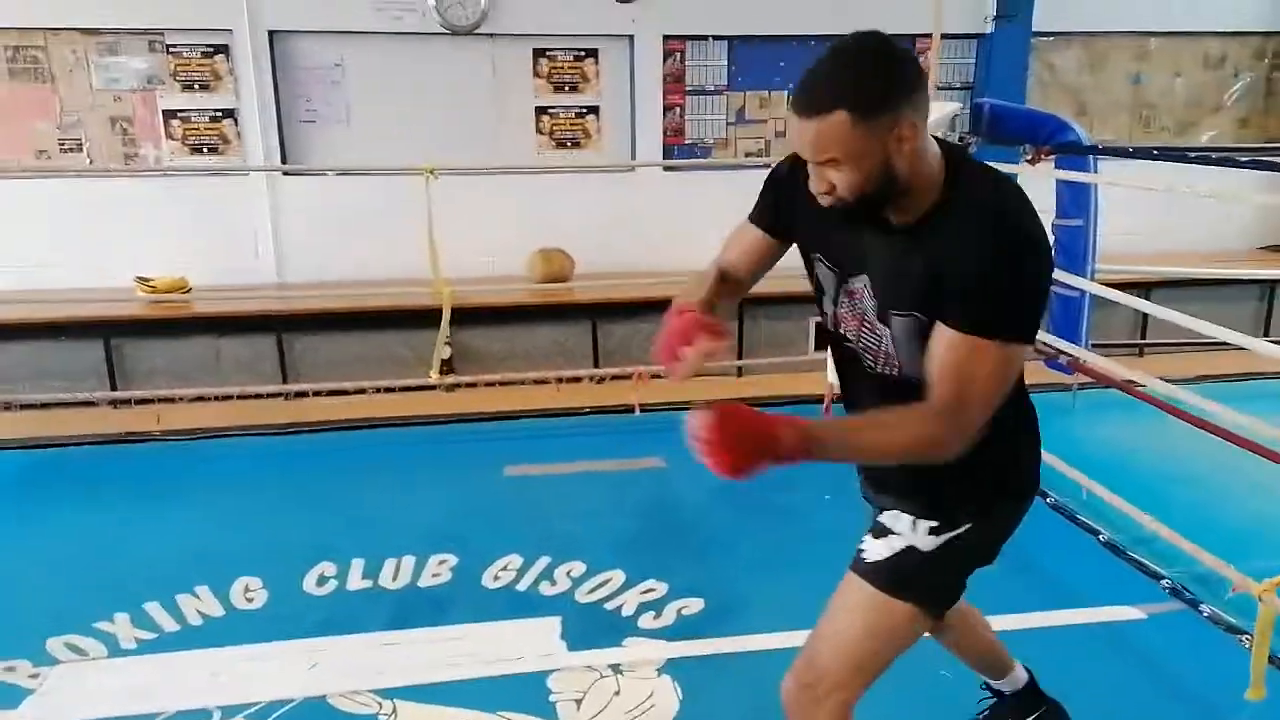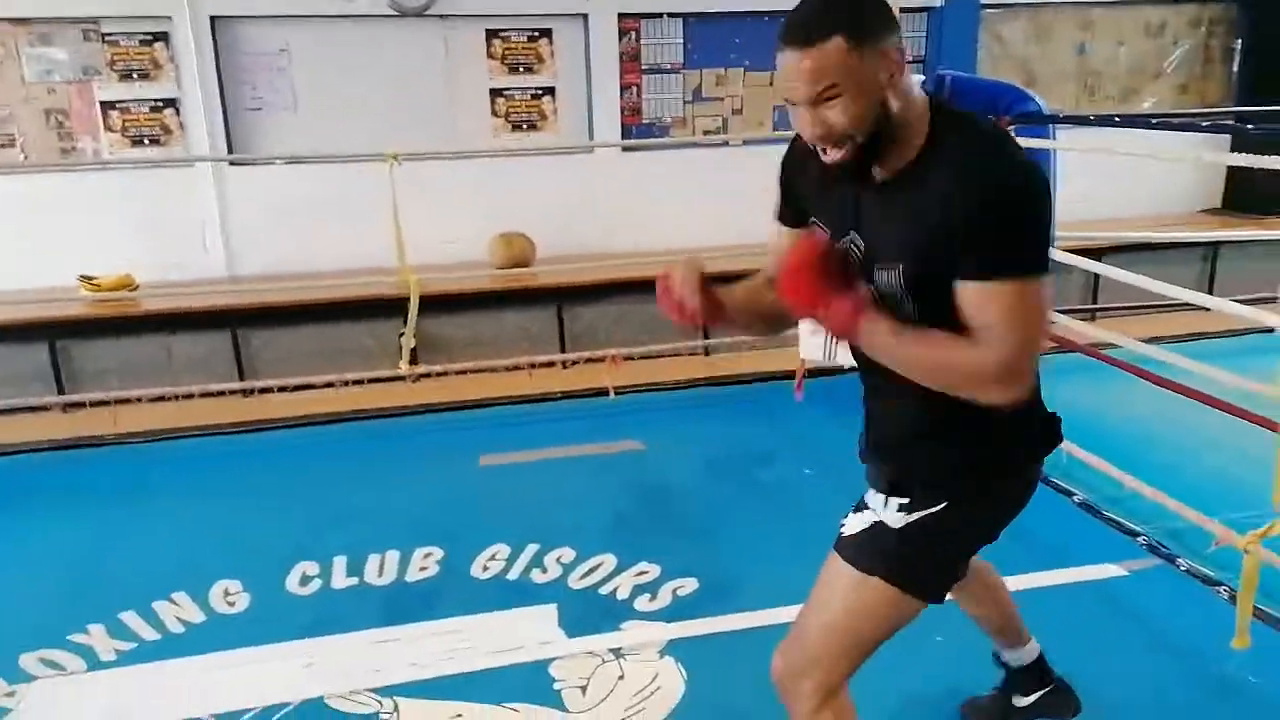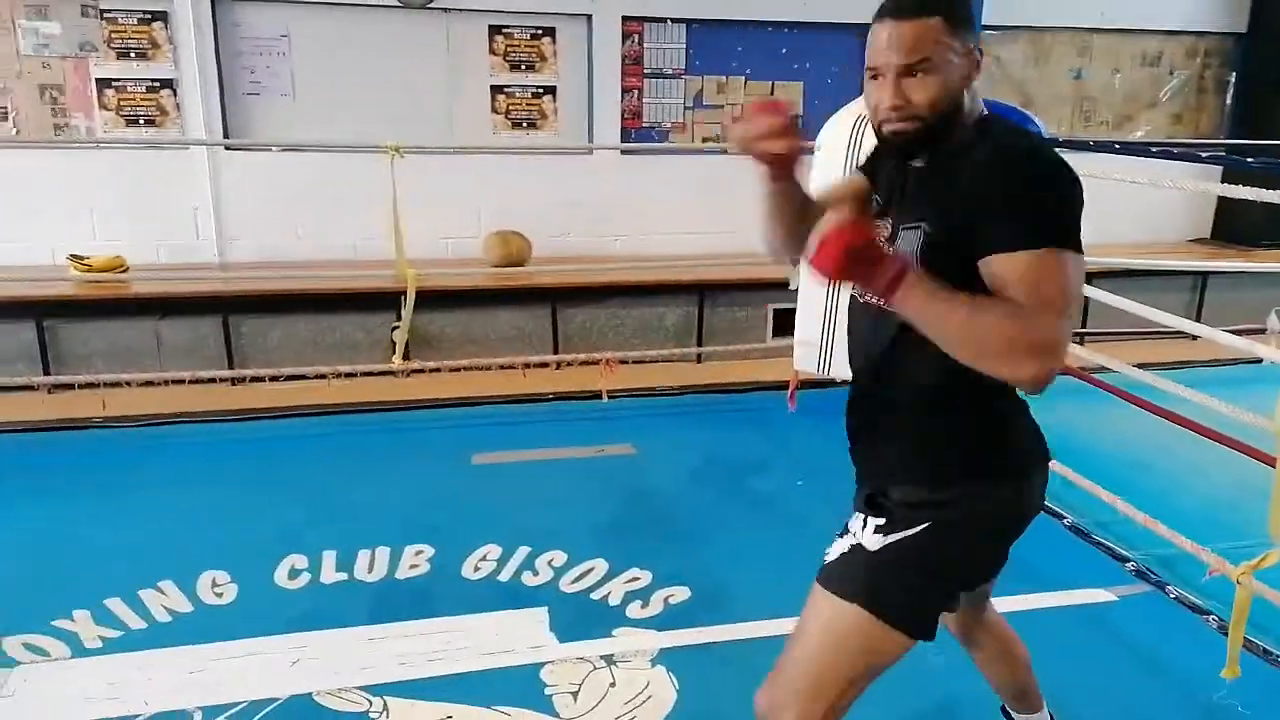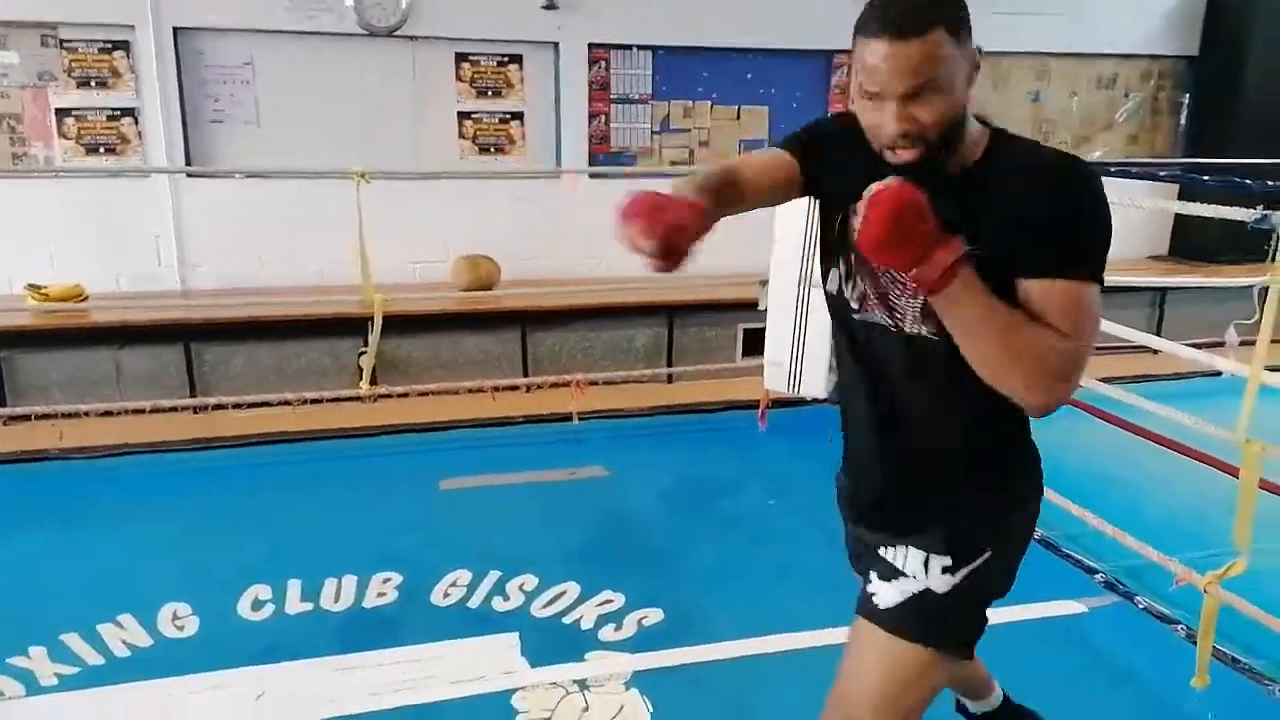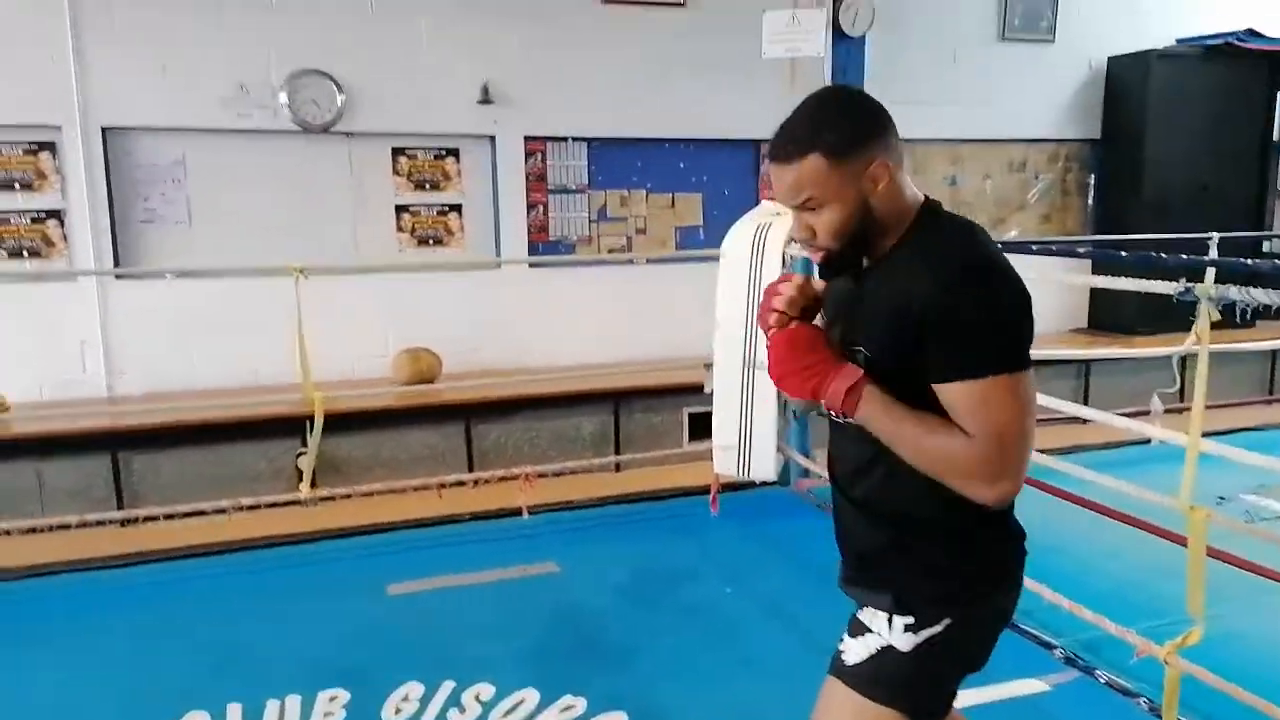
dt=0.4s
person 1, frame 1
left shoulder: (998, 235)
right shoulder: (810, 185)
left elbow: (946, 426)
right elbow: (731, 271)
left wrist: (783, 438)
right wrist: (697, 309)
left hip: (952, 494)
right knee: (924, 603)
person 1, frame 2
left shoulder: (987, 180)
right shoulder: (822, 166)
left elbow: (1005, 375)
right elbow: (789, 296)
left wrist: (846, 311)
right wrist: (713, 303)
left hip: (961, 456)
right hip: (925, 441)
right knee: (947, 560)
person 1, frame 3
left shoulder: (1024, 171)
right shoulder: (901, 153)
left elbow: (1030, 352)
right elbow: (799, 242)
left wrist: (877, 272)
right wrist: (779, 168)
left hip: (945, 487)
right hip: (974, 470)
right knee: (961, 603)
person 1, frame 4
left shoulder: (1052, 190)
right shoulder: (843, 148)
left elbow: (1047, 381)
right elbow: (734, 179)
left wrist: (937, 264)
right wrist: (673, 212)
left hip: (964, 511)
right hip: (874, 486)
right knee: (918, 639)
person 1, frame 5
left shoulder: (970, 285)
right shoulder: (856, 249)
left elbow: (992, 473)
left wrist: (843, 384)
right wrist: (786, 321)
left hip: (945, 588)
right hip: (889, 570)
